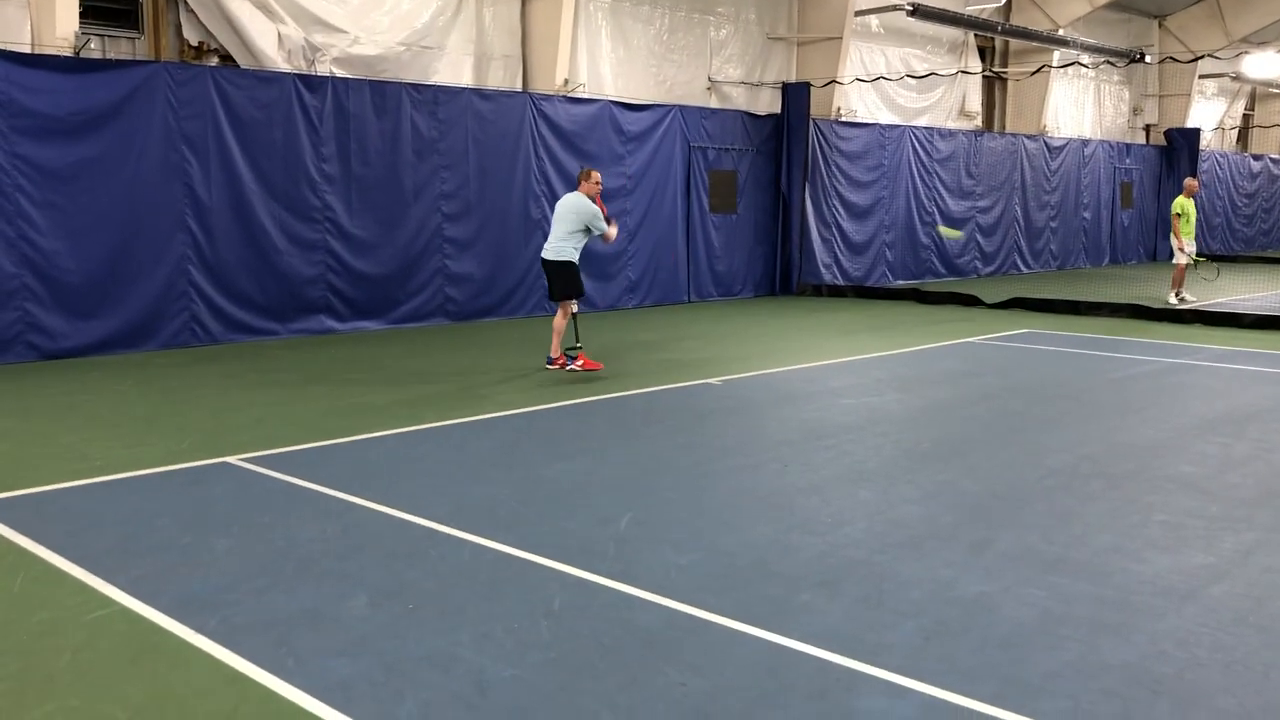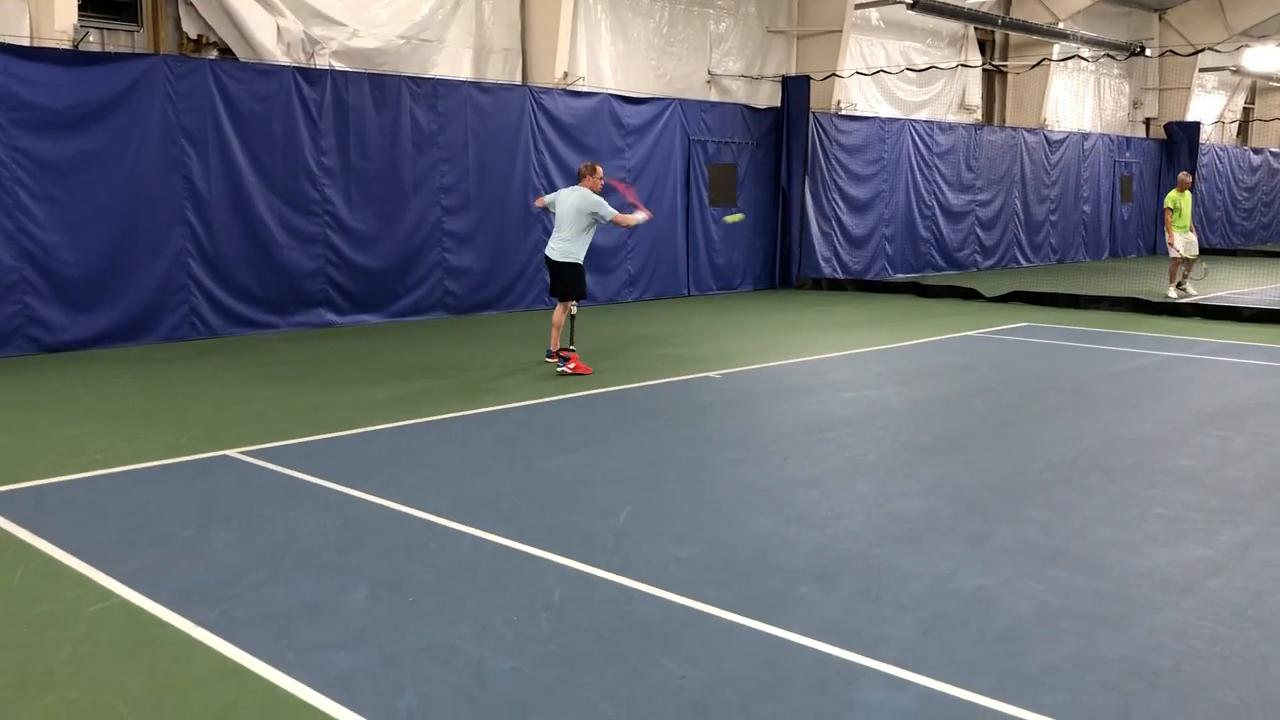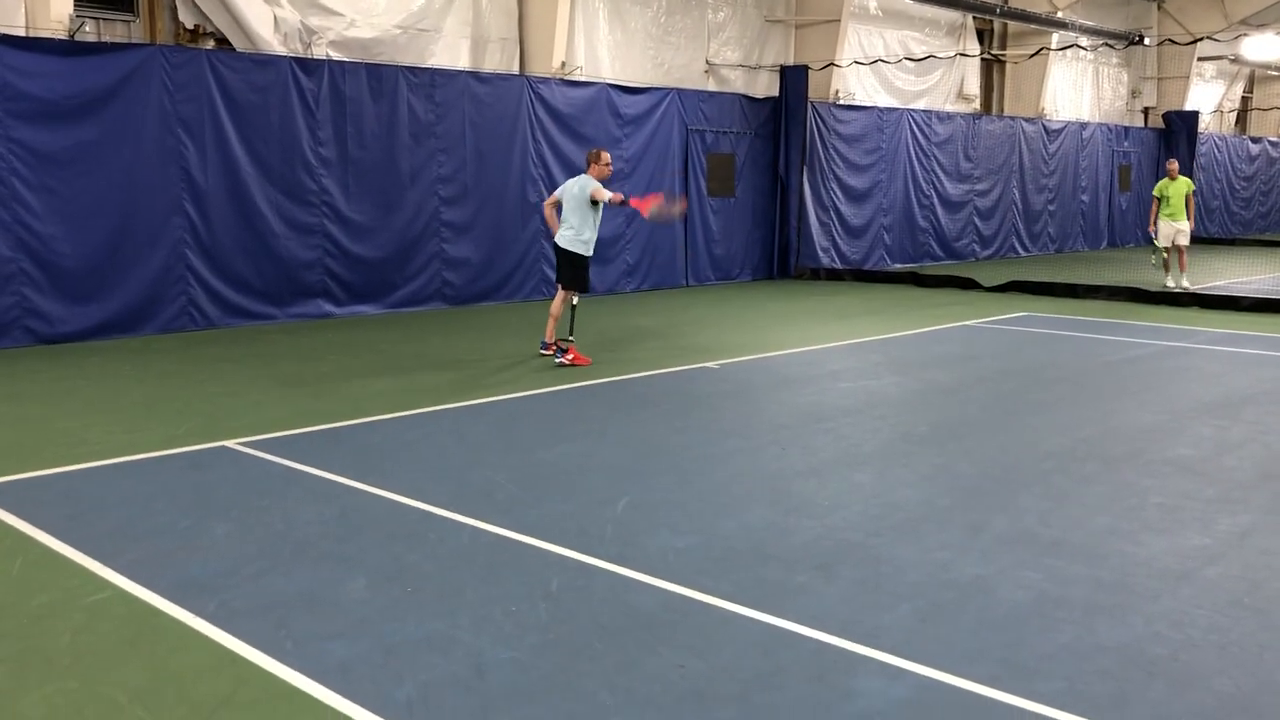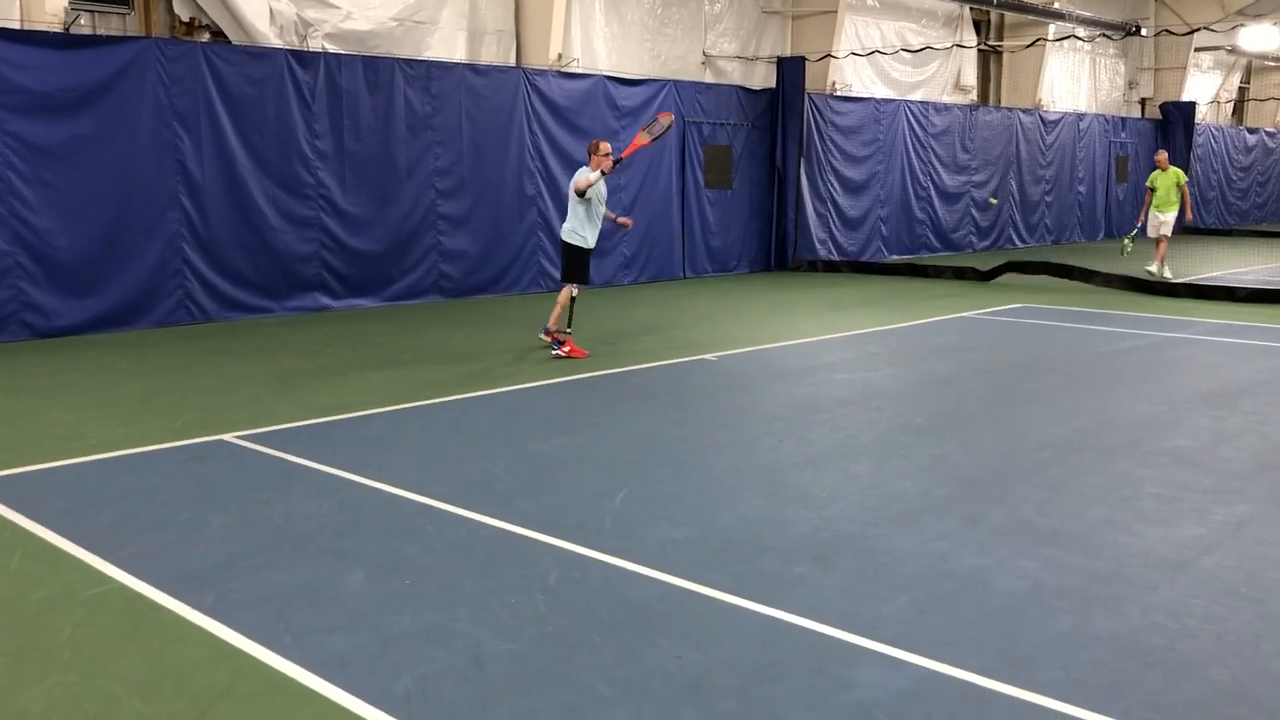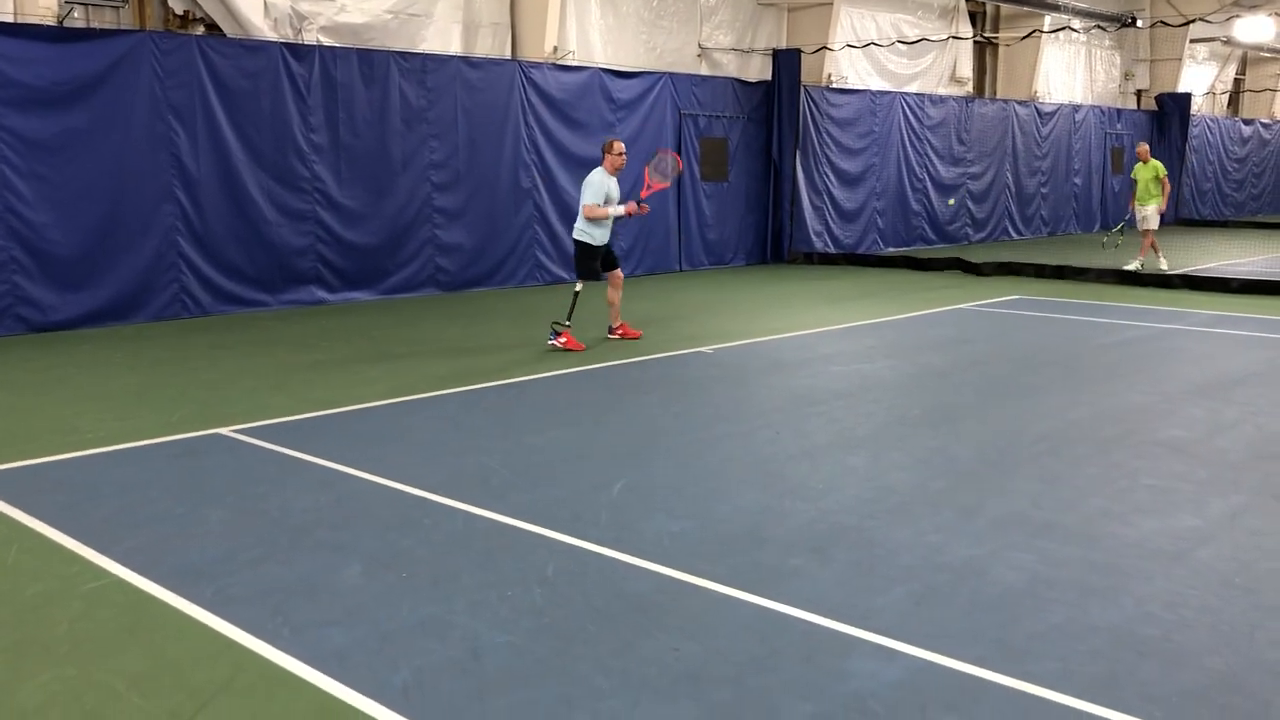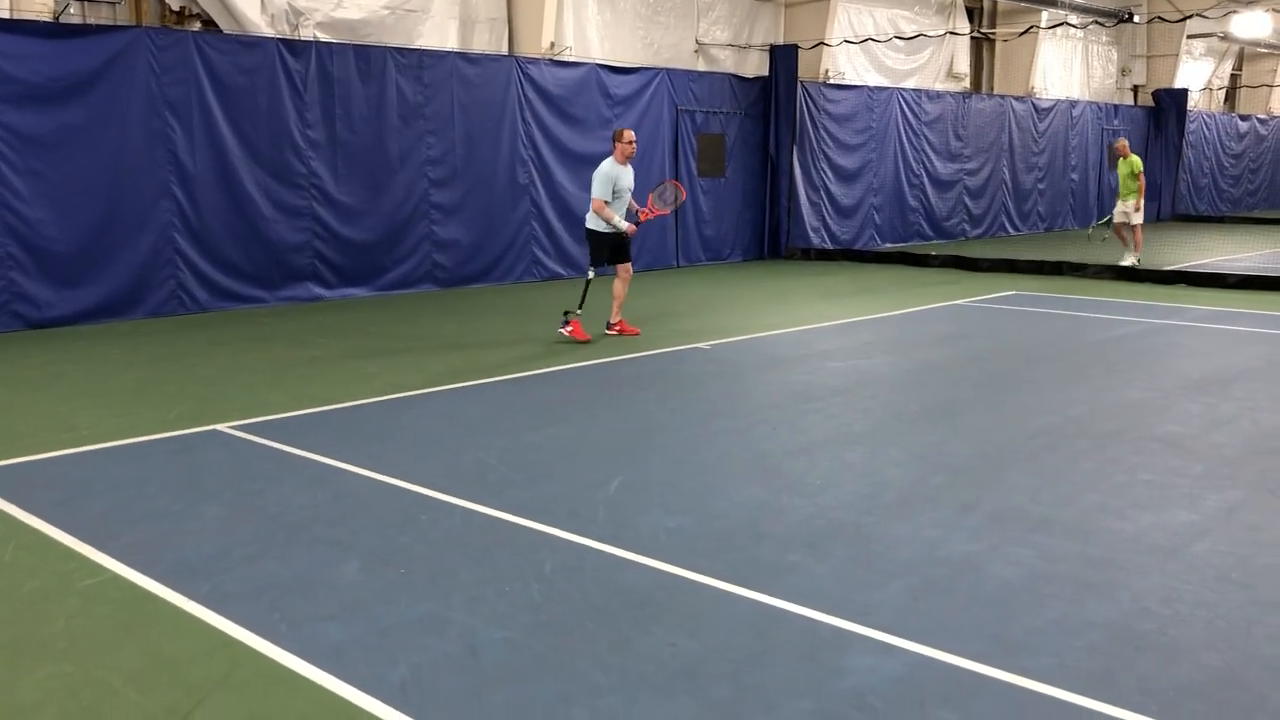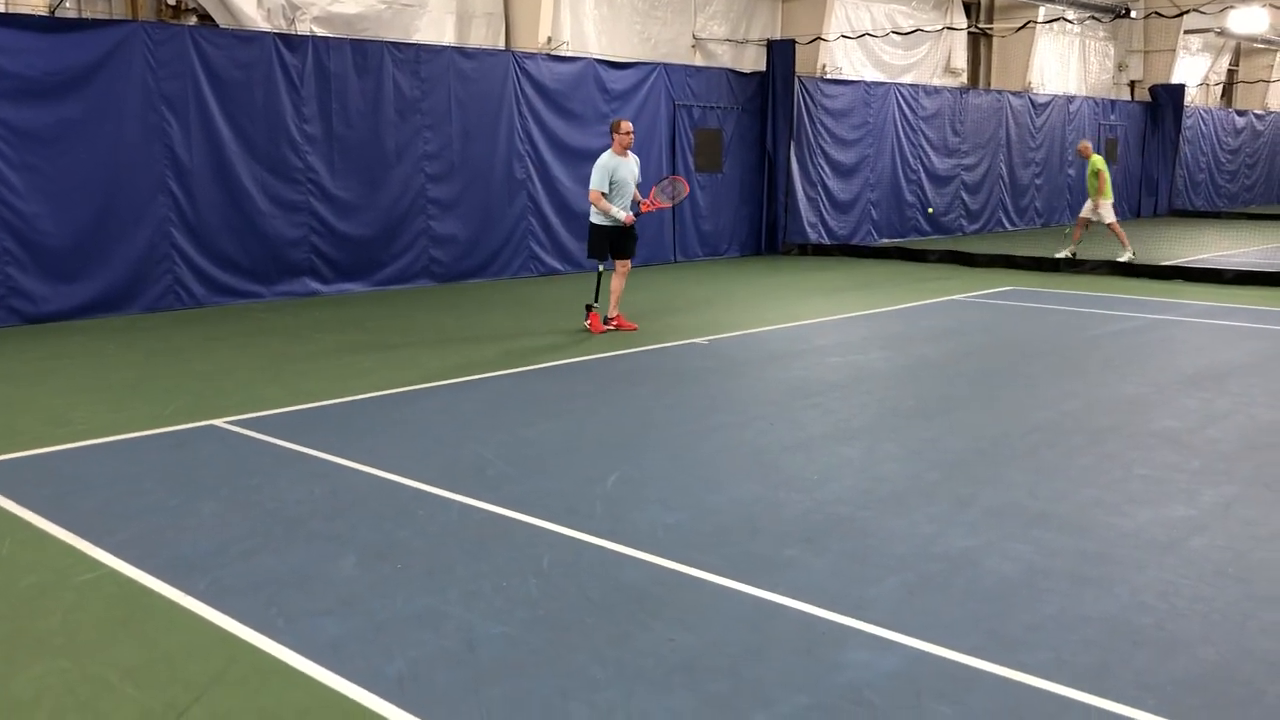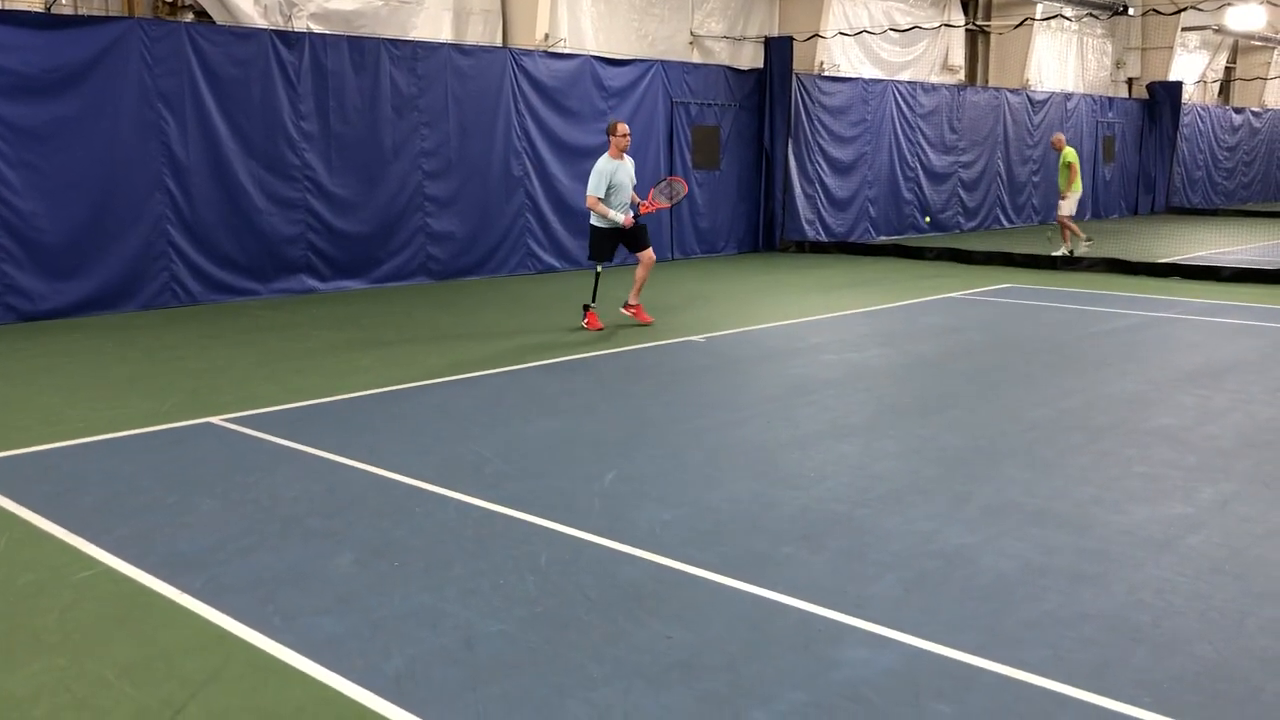
dt=0.3s
person 1, frame 1
left shoulder: (566, 199)
right shoulder: (590, 209)
right elbow: (609, 237)
right wrist: (613, 229)
left hip: (549, 257)
right hip: (563, 260)
left knee: (563, 308)
right knee: (569, 306)
left ankle: (555, 356)
right ankle: (574, 358)
person 1, frame 2
left shoulder: (563, 193)
right shoulder: (594, 202)
left elbow: (539, 203)
right elbow: (623, 221)
right wrist: (642, 215)
left hip: (553, 255)
right hip: (569, 260)
left knee: (563, 303)
right knee: (568, 304)
left ankle: (554, 350)
right ankle: (566, 360)
person 1, frame 3
left shoulder: (573, 183)
right shoulder: (590, 184)
left elbow: (548, 205)
right elbow: (599, 195)
left wrist: (557, 232)
right wrist: (612, 197)
left hip: (565, 244)
right hip: (576, 248)
left knee: (563, 294)
right knee: (570, 296)
left ankle: (548, 342)
right ankle: (563, 351)
person 1, frame 4
left shoulder: (595, 178)
right shoulder: (584, 175)
right elbow: (578, 187)
left wrist: (615, 218)
right wrist: (601, 172)
left hip: (580, 240)
right hip: (577, 241)
left knee: (572, 286)
right knee: (574, 288)
left ankle: (550, 329)
right ankle: (561, 343)
person 1, frame 5
left shoulder: (611, 179)
right shoulder: (598, 180)
right elbow: (589, 212)
left wrist: (629, 210)
right wrist: (622, 210)
left hip: (601, 240)
right hip: (587, 241)
left knee: (617, 278)
right knee: (582, 285)
left ankle: (616, 327)
right ankle: (560, 333)
person 1, frame 6
left shoulder: (628, 168)
right shoulder: (607, 171)
right elbow: (597, 207)
left wrist: (636, 209)
right wrist: (624, 224)
left hip: (617, 231)
right hip: (599, 230)
left knee: (625, 273)
right knee: (592, 275)
left ankle: (615, 322)
right ankle: (570, 322)
person 1, frame 7
left shoulder: (634, 159)
right shoulder: (605, 163)
right elbow: (594, 198)
left wrist: (640, 200)
right wrist: (620, 215)
left hip: (624, 223)
right hip: (603, 223)
left knee: (623, 268)
right knee: (600, 268)
left ankle: (613, 317)
right ankle: (592, 313)
person 1, frame 8
left shoulder: (629, 161)
right shoulder: (603, 167)
right elbow: (591, 203)
left wrist: (638, 202)
right wrist: (619, 218)
left hip: (627, 221)
right hip: (604, 226)
left knee: (648, 258)
right knee: (599, 269)
left ankle: (632, 304)
right ankle: (589, 313)
